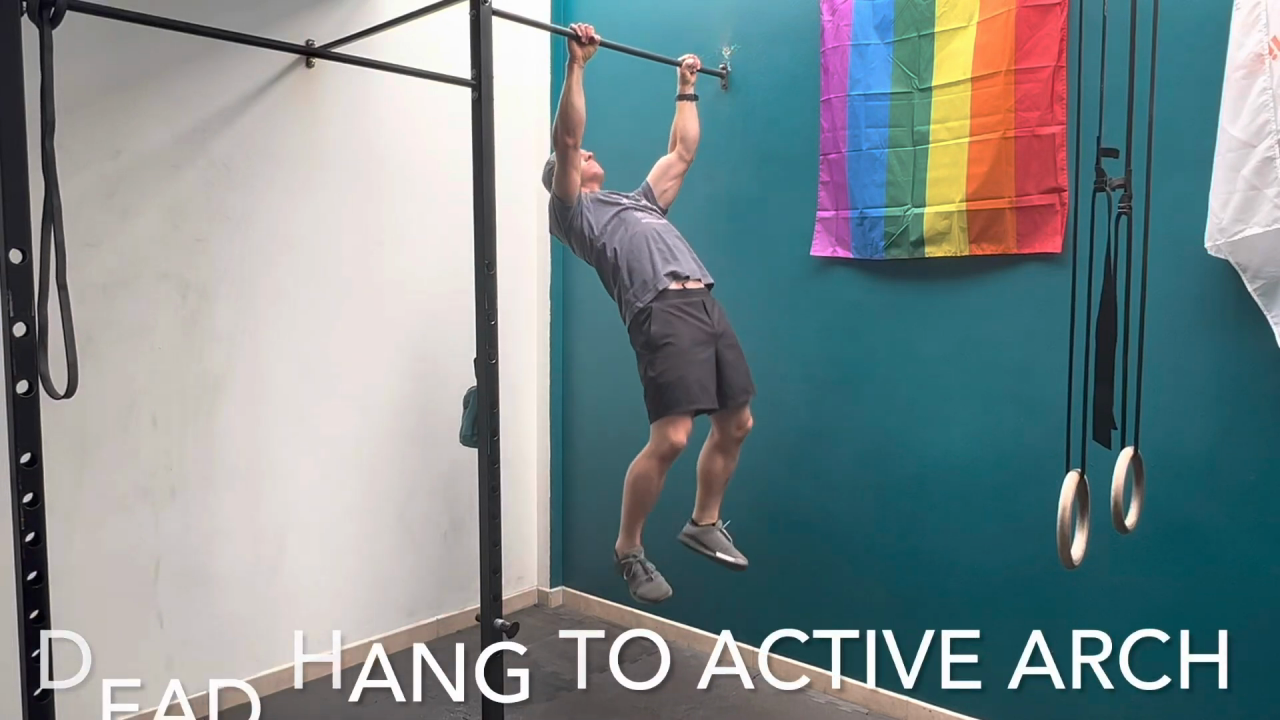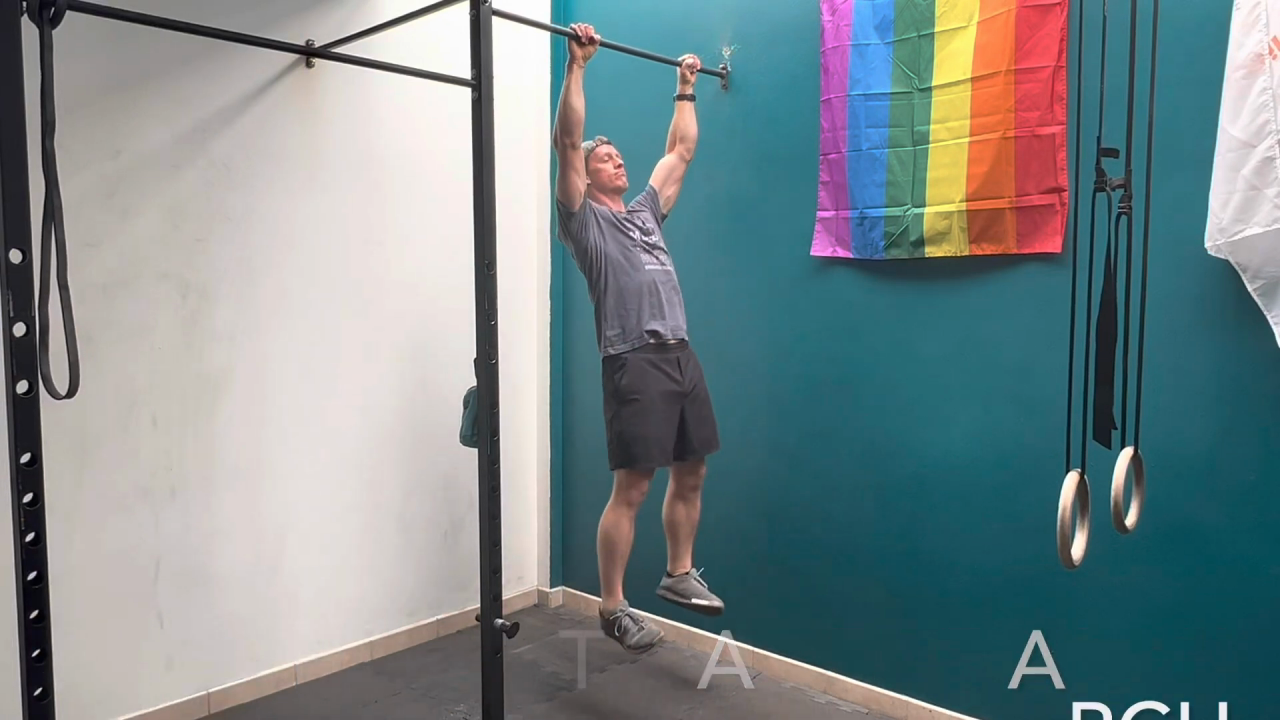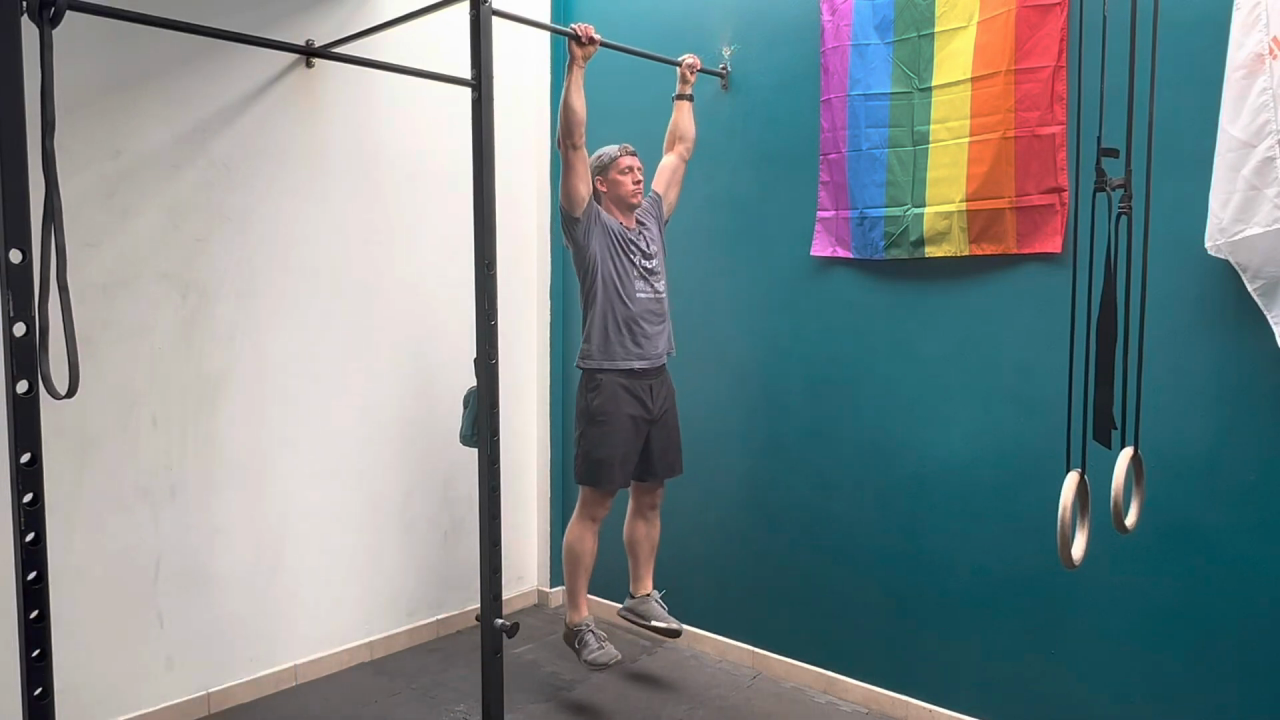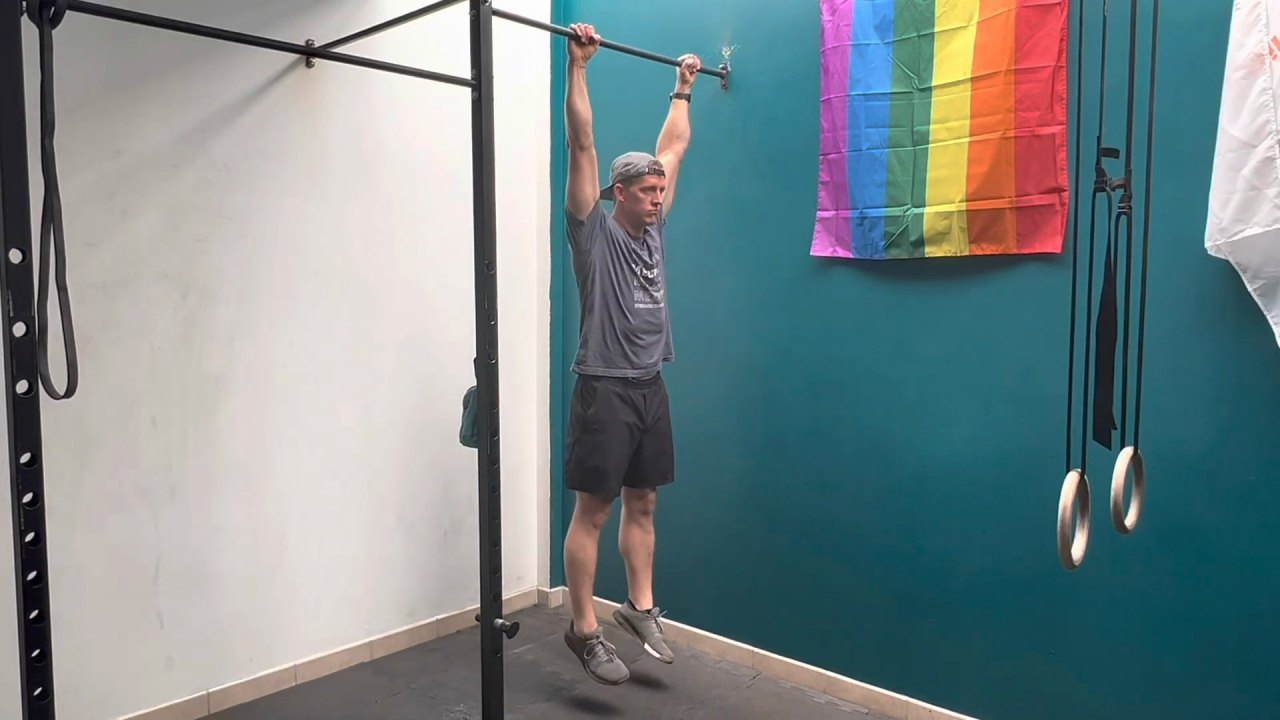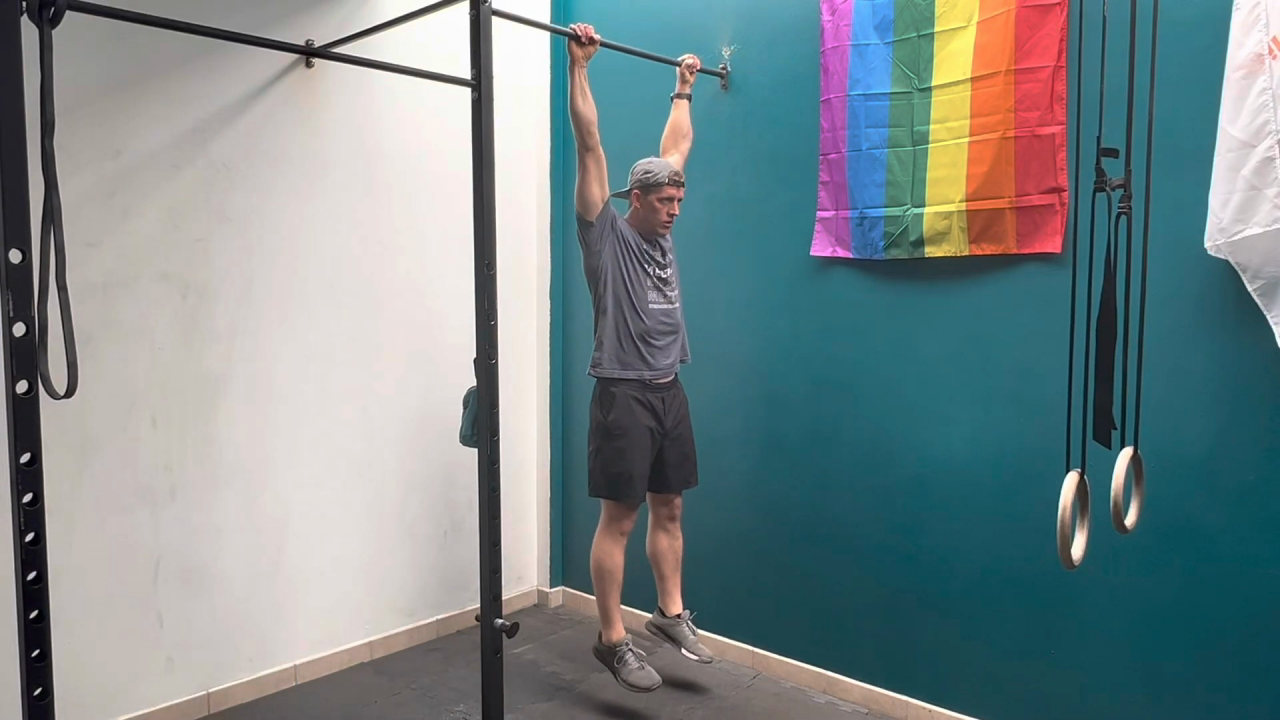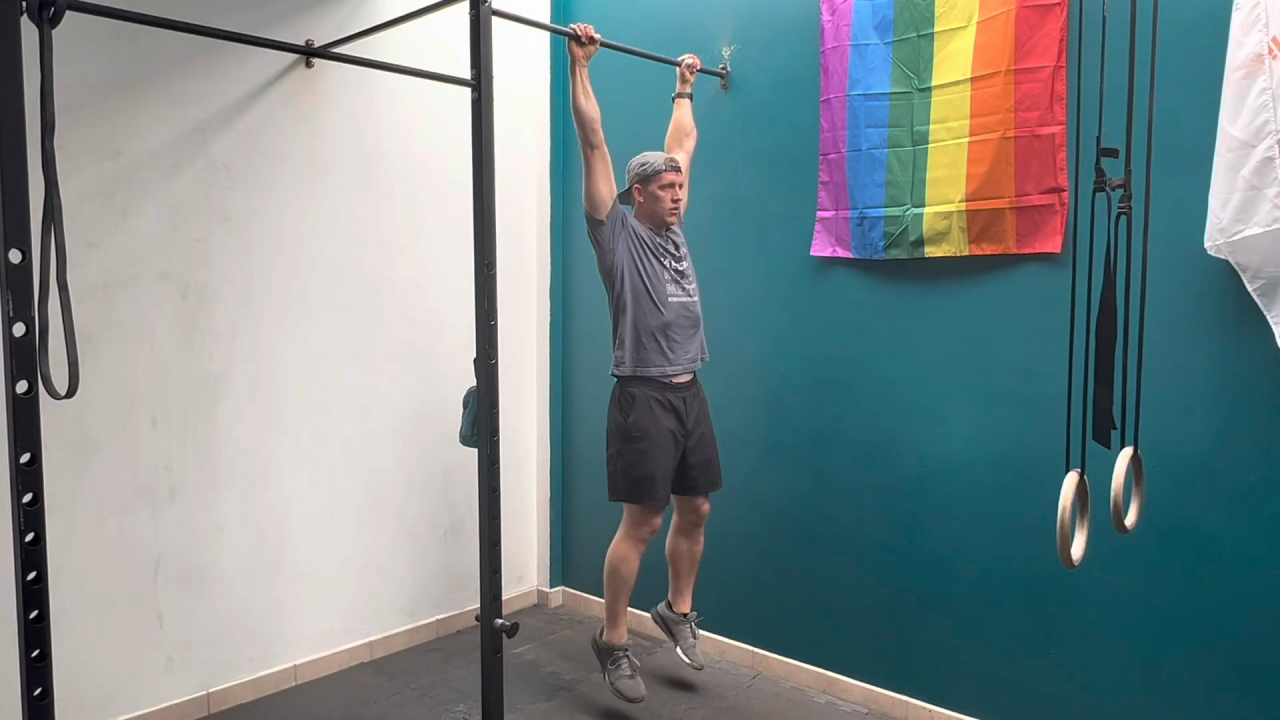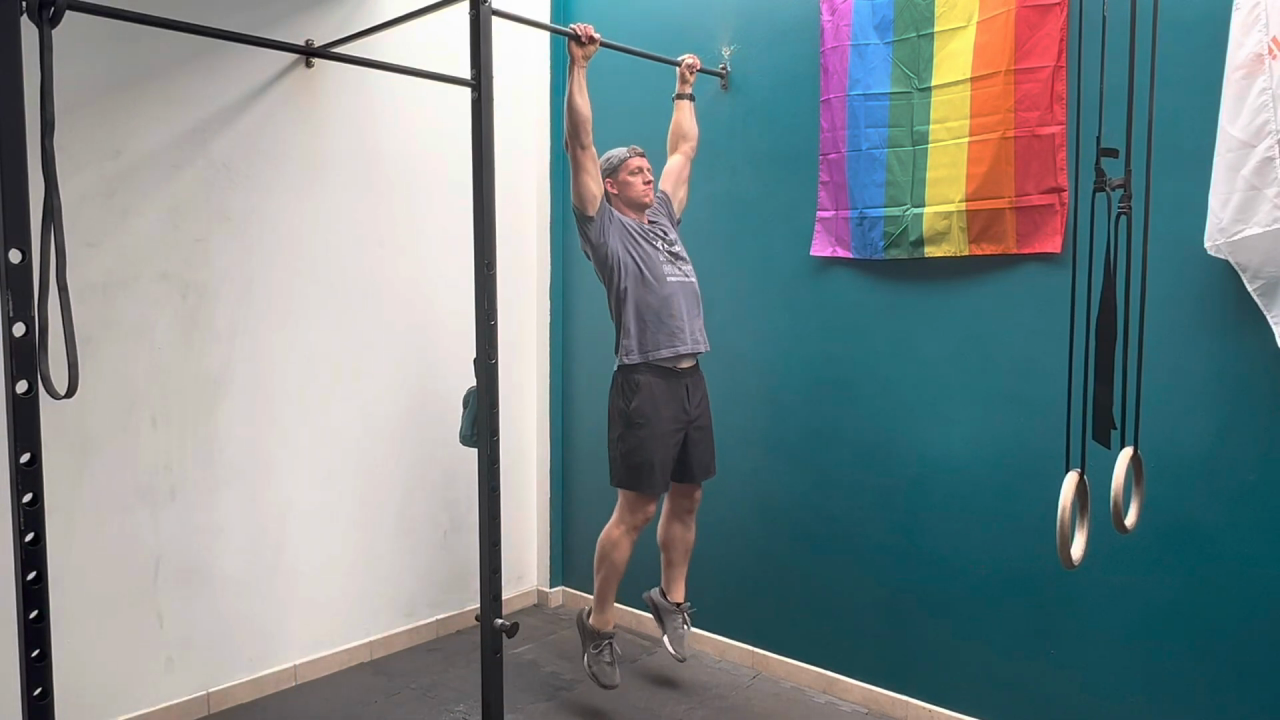
dt=0.4s
person 1, frame 1
left shoulder: (638, 200)
right shoulder: (572, 210)
left elbow: (681, 153)
right elbow: (565, 138)
left wrist: (686, 88)
right wrist: (576, 64)
left hip: (706, 306)
right hip: (661, 313)
left knee: (735, 425)
right knee: (670, 439)
left ankle: (704, 524)
right ankle: (628, 551)
person 1, frame 2
left shoulder: (645, 208)
right shoulder: (583, 217)
left elbow: (681, 150)
right elbow: (566, 142)
left wrist: (685, 86)
right wrist: (576, 64)
left hip: (681, 357)
right hip: (634, 363)
left knee: (690, 476)
right knee: (631, 488)
left ankle: (680, 575)
right ankle: (612, 608)
person 1, frame 3
left shoulder: (652, 218)
right shoulder: (588, 224)
left elbow: (680, 149)
right elbow: (570, 144)
left wrist: (684, 87)
right wrist: (577, 64)
left hip: (657, 381)
right hip: (609, 383)
left knee: (649, 499)
right knee: (594, 505)
left ankle: (642, 597)
right ankle: (578, 622)
person 1, frame 4
left shoulder: (652, 227)
right shoulder: (592, 228)
left elbow: (673, 147)
right elbow: (580, 146)
left wrist: (682, 87)
right wrist: (577, 64)
left hip: (650, 389)
right hip: (604, 390)
left knee: (642, 505)
right knee: (592, 510)
left ankle: (640, 609)
right ankle: (584, 630)
person 1, frame 5
left shoulder: (662, 231)
right shoulder: (604, 232)
left elbow: (677, 146)
right elbow: (588, 145)
left wrist: (683, 88)
right wrist: (578, 65)
left hip: (669, 393)
right hip: (622, 396)
left knee: (669, 510)
right knee: (619, 519)
left ankle: (672, 615)
right ankle: (612, 639)
person 1, frame 6
left shoulder: (674, 227)
right shoulder: (616, 231)
left elbow: (682, 146)
right elbow: (593, 144)
left wrist: (684, 87)
right wrist: (579, 65)
left hip: (690, 394)
right hip: (643, 397)
left knee: (695, 511)
right knee: (642, 523)
left ankle: (678, 612)
right ankle: (612, 641)
person 1, frame 7
left shoulder: (662, 217)
right shoulder: (602, 226)
left elbow: (684, 150)
right elbow: (579, 145)
left wrist: (684, 88)
right wrist: (578, 66)
left hip: (691, 380)
right hip: (645, 383)
left knee: (685, 499)
right knee: (637, 510)
left ankle: (671, 601)
right ankle: (598, 624)
